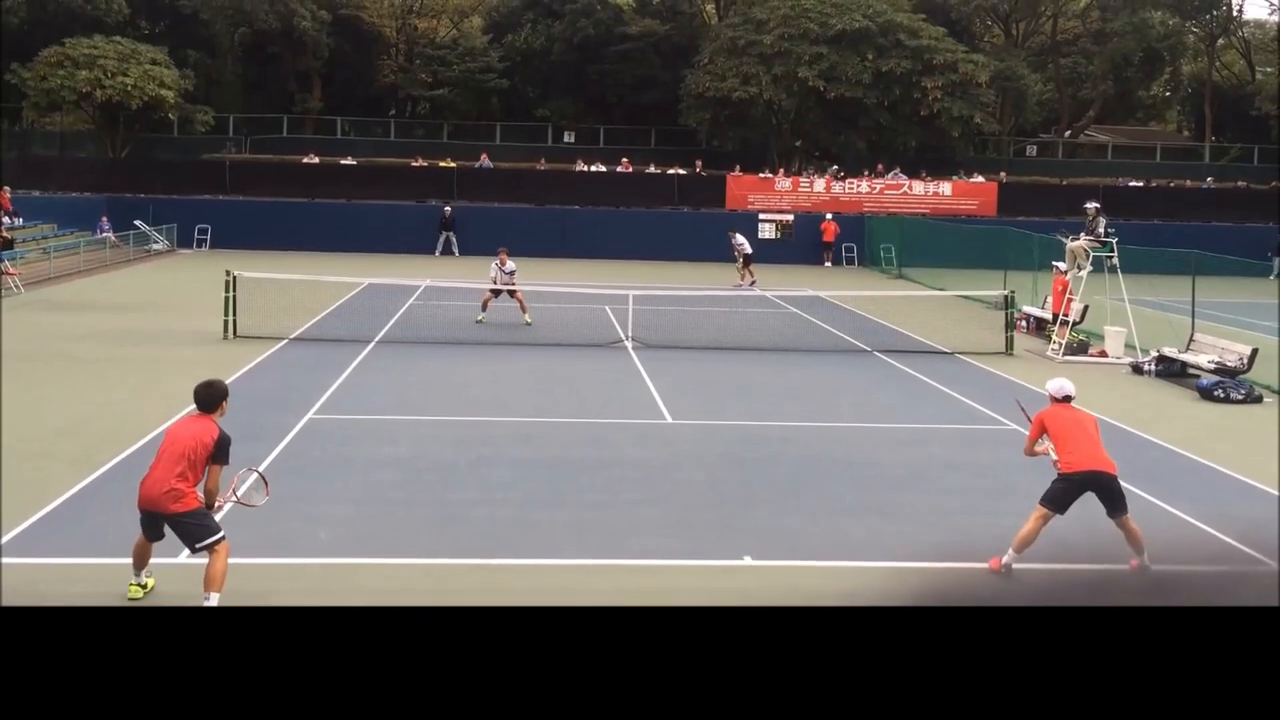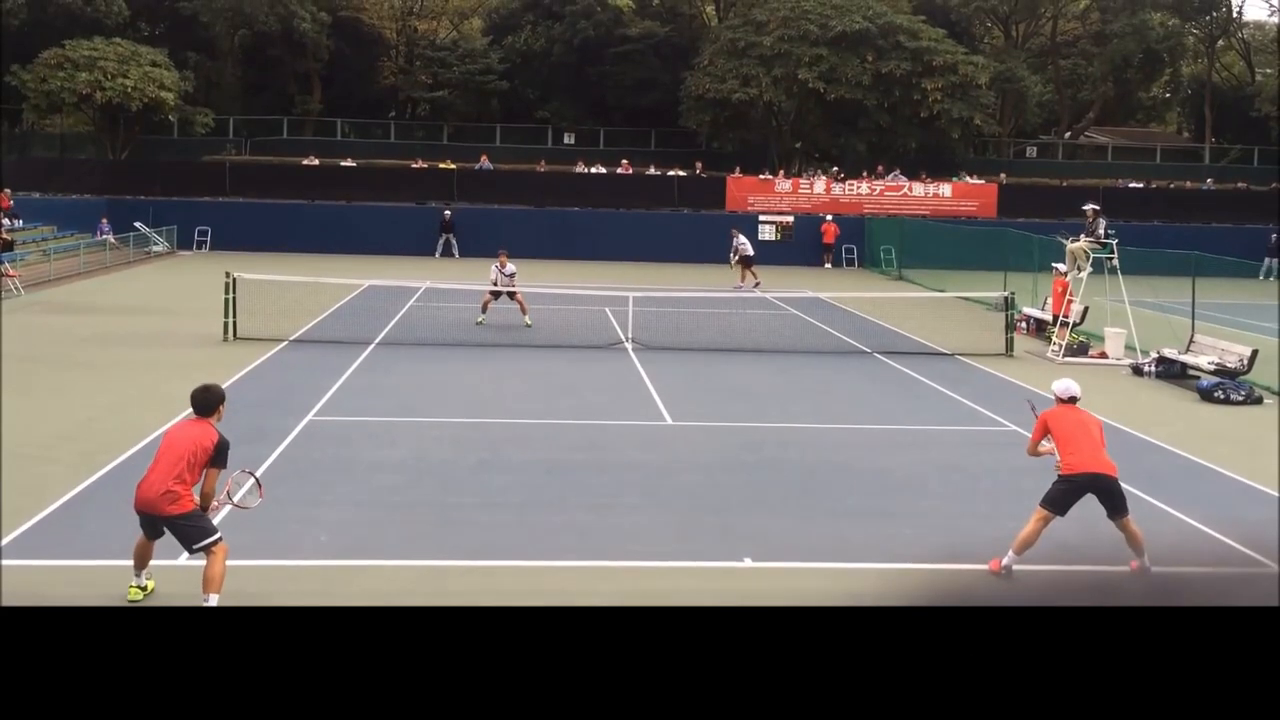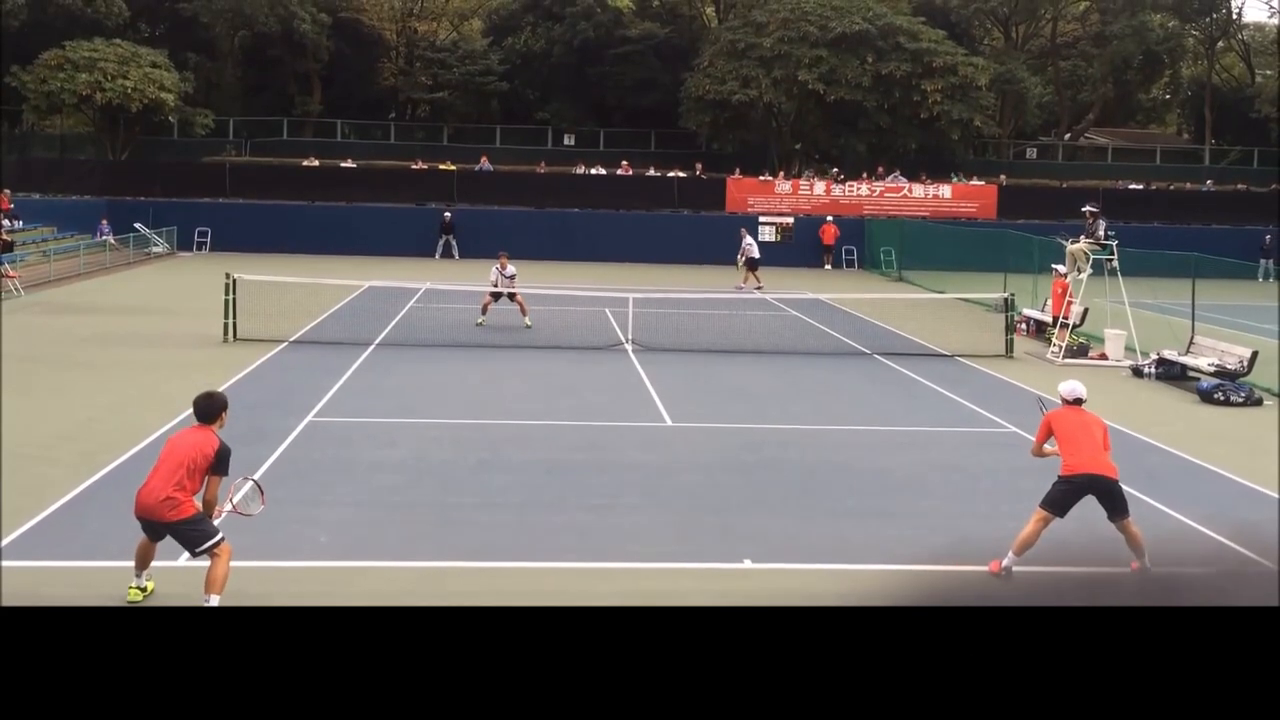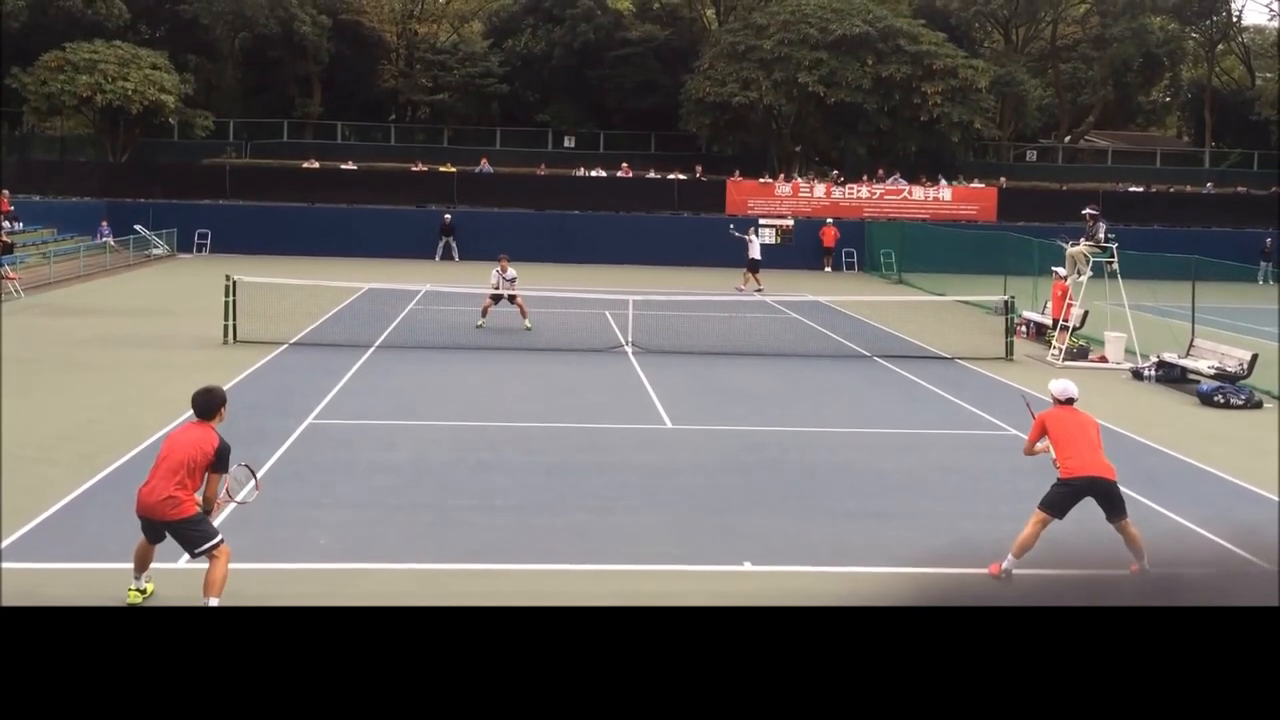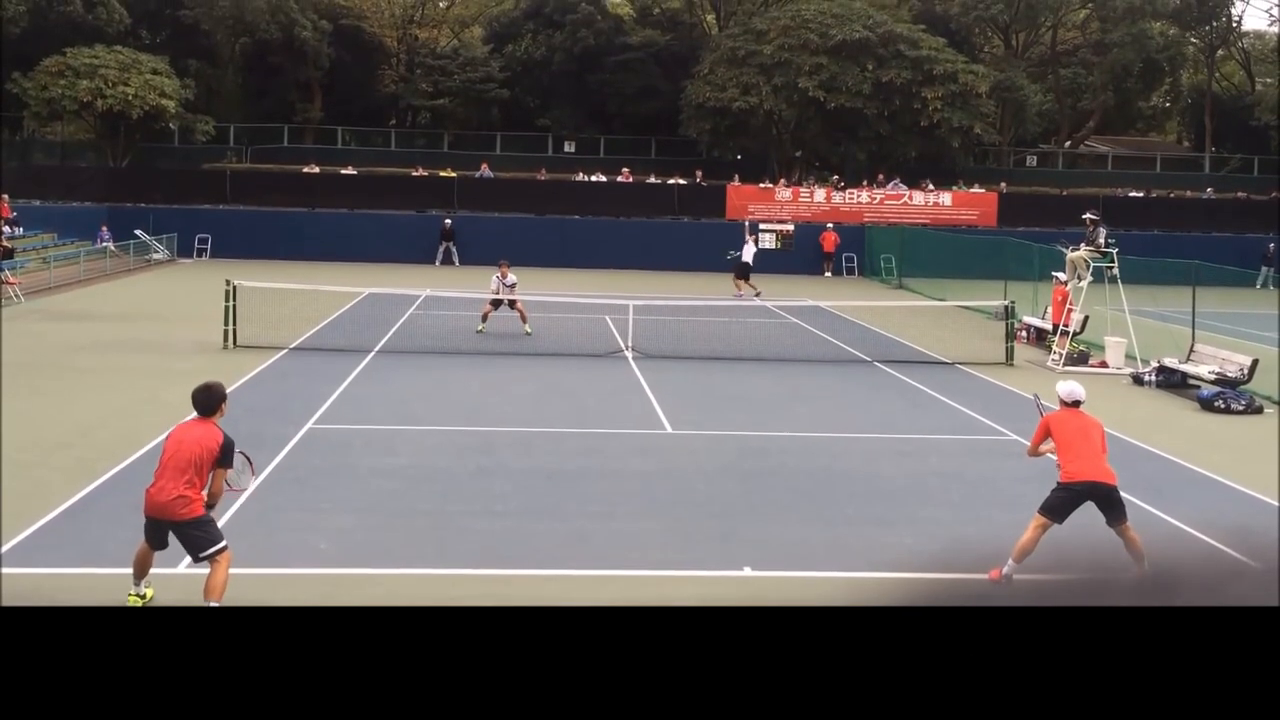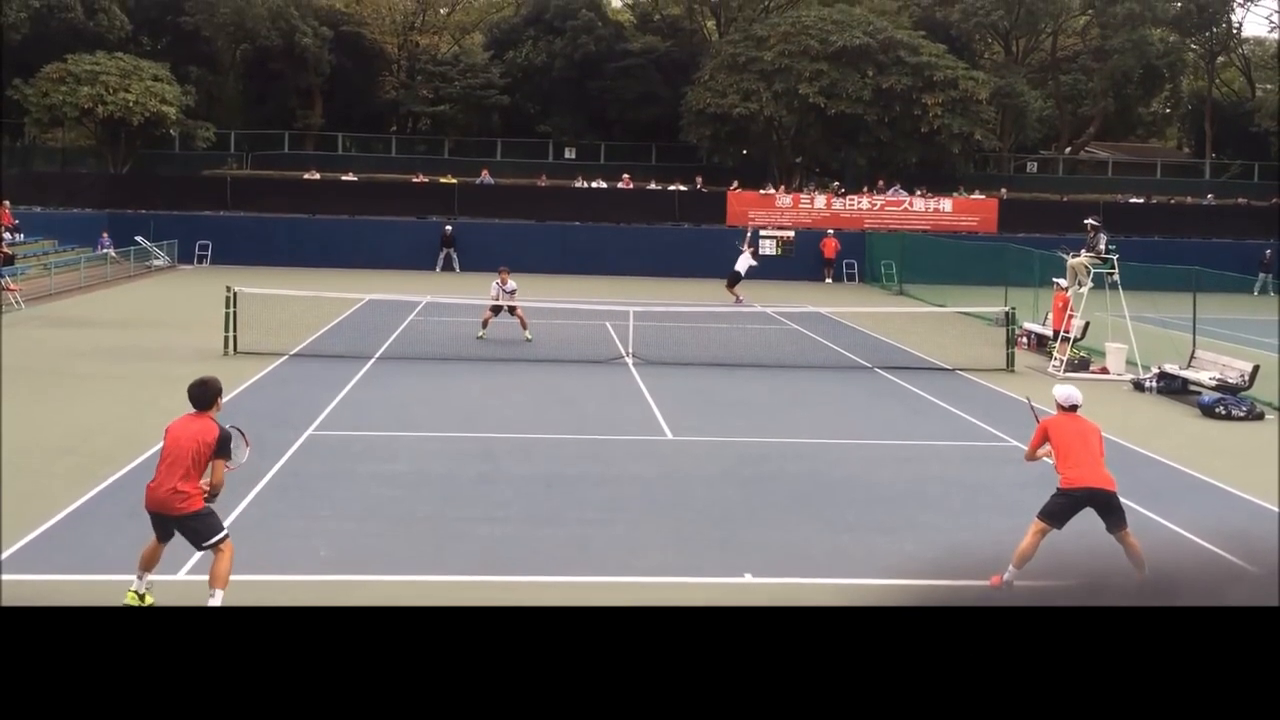
dt=0.4s
person 1, frame 1
left shoulder: (179, 424)
right shoulder: (220, 437)
right elbow: (211, 486)
left wrist: (195, 498)
right wrist: (210, 507)
left hip: (147, 493)
right hip: (177, 501)
left knee: (147, 537)
right knee: (219, 549)
left ankle: (138, 583)
right ankle: (210, 603)
person 1, frame 2
left shoulder: (177, 428)
right shoulder: (219, 441)
right elbow: (207, 490)
left wrist: (194, 501)
right wrist: (204, 509)
left hip: (143, 496)
right hip: (173, 503)
left knee: (149, 535)
right knee: (218, 550)
left ankle: (138, 584)
right ankle: (209, 602)
person 1, frame 3
left shoulder: (178, 435)
right shoulder: (220, 448)
right elbow: (210, 497)
left wrist: (196, 507)
right wrist: (208, 516)
left hip: (143, 503)
right hip: (172, 509)
left knee: (152, 537)
right knee: (222, 552)
left ankle: (138, 585)
right ankle: (210, 603)
person 1, frame 4
left shoulder: (177, 432)
right shoulder: (220, 445)
right elbow: (210, 494)
left wrist: (195, 501)
right wrist: (207, 511)
left hip: (145, 502)
right hip: (175, 508)
left knee: (150, 539)
right knee: (220, 554)
left ankle: (137, 588)
right ankle: (210, 603)
person 1, frame 5
left shoulder: (177, 430)
right shoulder: (223, 441)
right elbow: (216, 490)
right wrist: (209, 505)
left hip: (154, 501)
right hip: (185, 509)
left knee: (149, 546)
right knee: (221, 560)
left ankle: (137, 593)
person 1, frame 6
left shoulder: (175, 425)
right shoulder: (220, 434)
right elbow: (217, 481)
right wrist: (211, 494)
left hip: (155, 496)
right hip: (185, 502)
left knee: (160, 539)
right knee: (224, 549)
left ankle: (137, 592)
right ankle: (214, 603)
person 2, frame 1
left shoulder: (1044, 415)
right shoulder: (1089, 417)
left elbow: (1028, 451)
left wrist: (1044, 449)
left hip: (1074, 472)
right hip: (1106, 471)
left knee: (1039, 517)
right knee: (1124, 521)
left ankle: (1006, 562)
right ankle: (1143, 561)
person 2, frame 2
left shoulder: (1048, 415)
right shoulder: (1093, 419)
left elbow: (1031, 451)
left wrist: (1049, 449)
left hip: (1075, 474)
right hip: (1107, 473)
left knee: (1039, 519)
right knee: (1125, 523)
left ankle: (1005, 564)
right ankle: (1143, 563)
person 2, frame 3
left shoulder: (1053, 416)
right shoulder: (1099, 422)
left elbow: (1036, 451)
left hip: (1075, 474)
right hip: (1107, 475)
left knee: (1039, 519)
right knee: (1125, 524)
left ankle: (1006, 565)
right ankle: (1143, 564)
person 2, frame 4
left shoulder: (1046, 416)
right shoulder: (1090, 420)
left elbow: (1027, 450)
left wrist: (1044, 448)
left hip: (1074, 477)
right hip: (1105, 476)
left knee: (1037, 521)
right knee: (1124, 525)
left ankle: (1005, 568)
right ankle: (1143, 566)
person 2, frame 5
left shoulder: (1051, 418)
right shoulder: (1096, 424)
left elbow: (1031, 451)
left hip: (1074, 482)
right hip: (1106, 481)
left knee: (1038, 526)
right knee: (1124, 529)
left ankle: (1006, 573)
right ankle: (1144, 572)
person 2, frame 6
left shoulder: (1048, 423)
right shoulder: (1093, 428)
left elbow: (1029, 456)
left wrist: (1046, 452)
left hip: (1073, 487)
right hip: (1105, 486)
left knee: (1037, 531)
right knee: (1124, 536)
left ankle: (1007, 579)
right ankle: (1145, 578)
